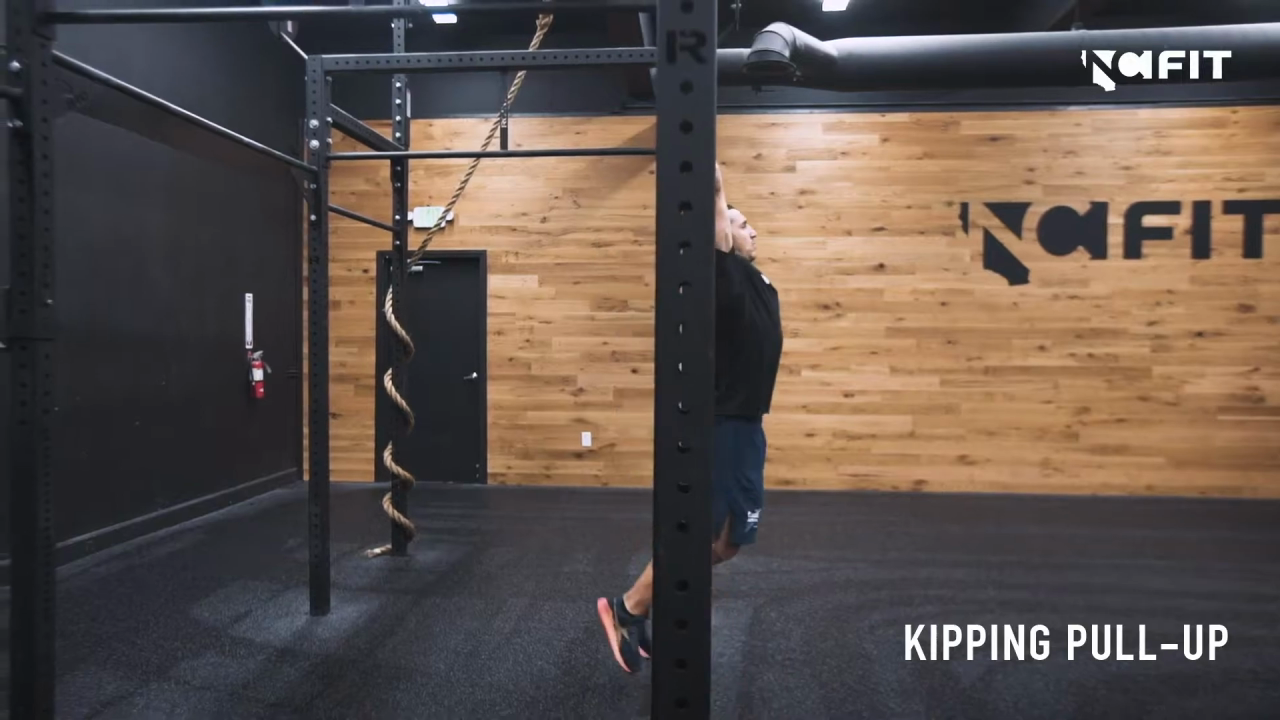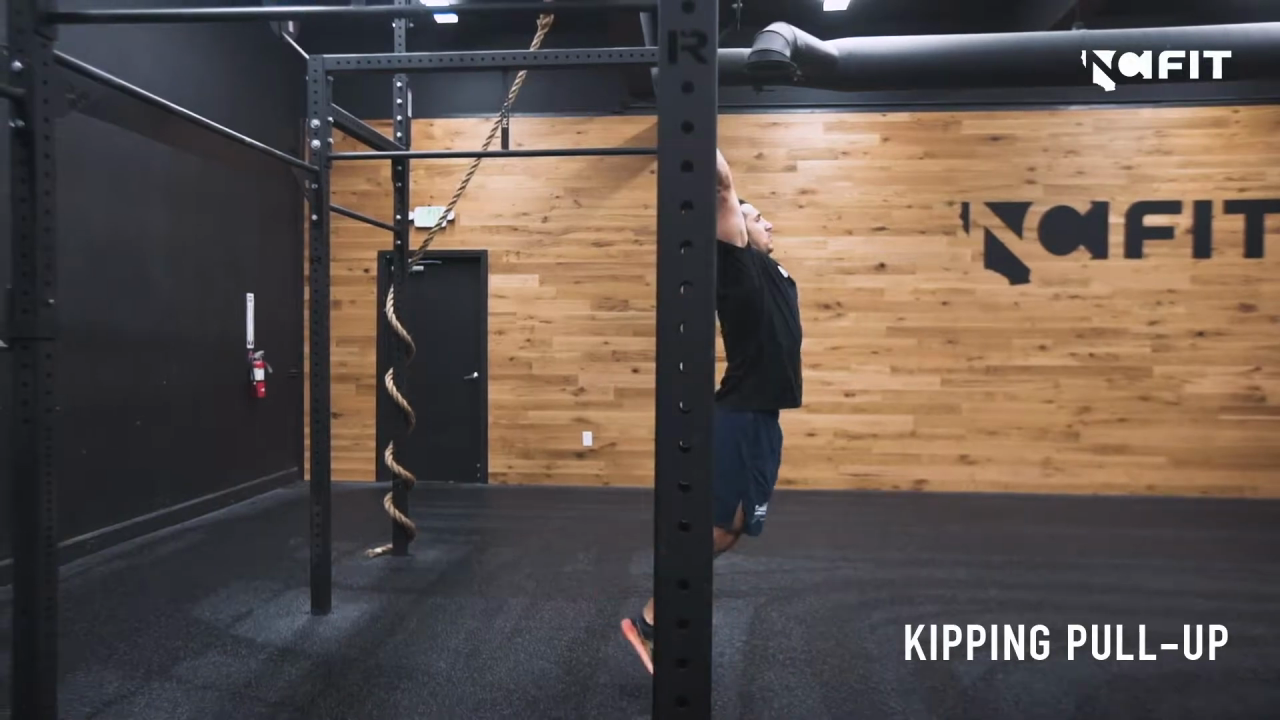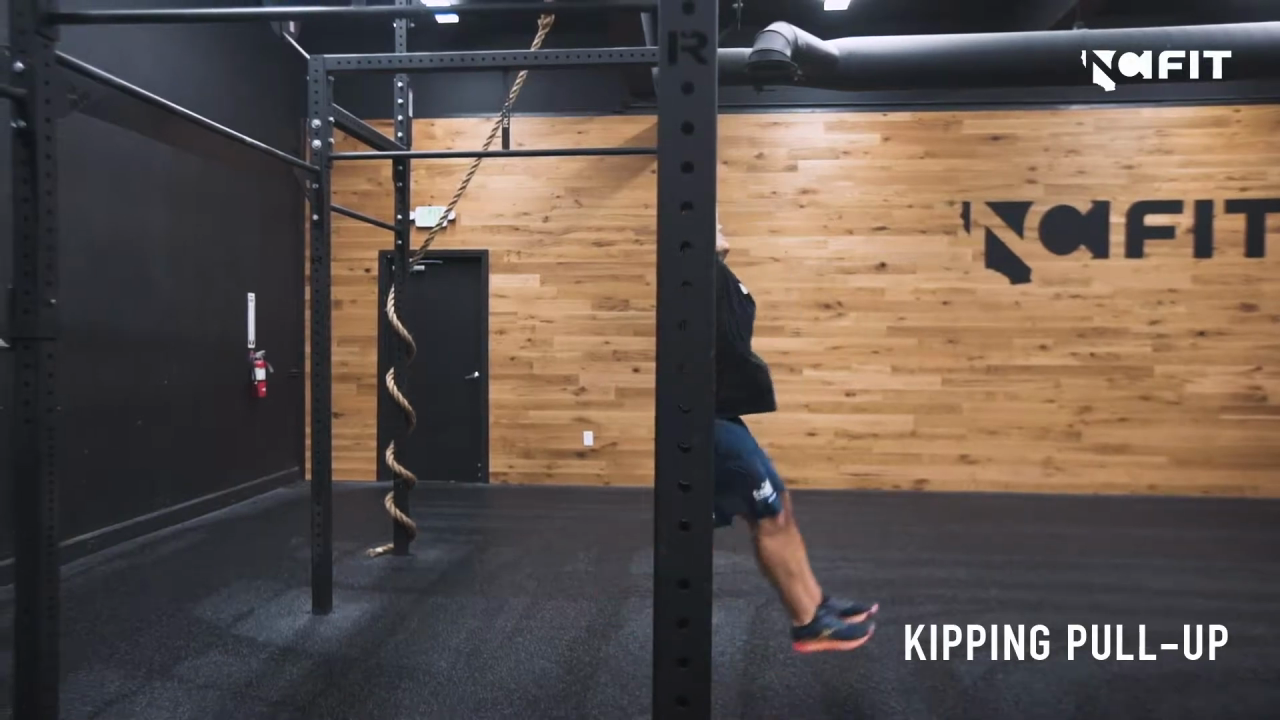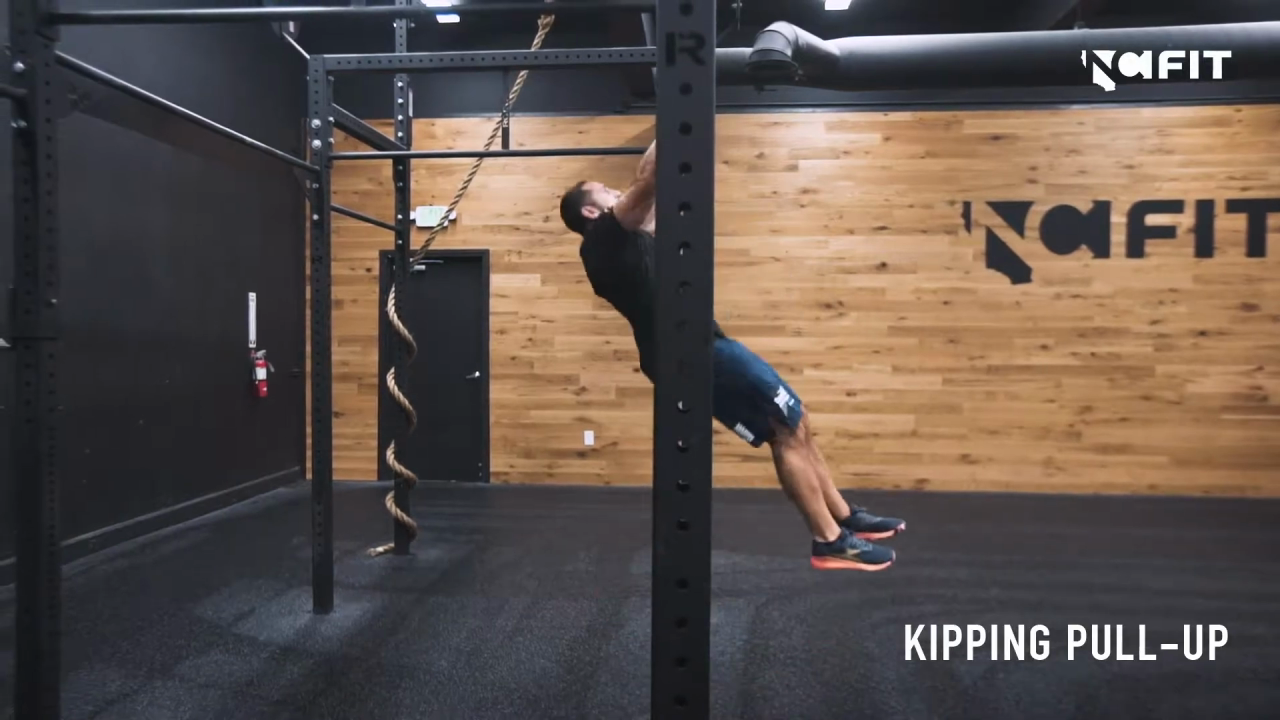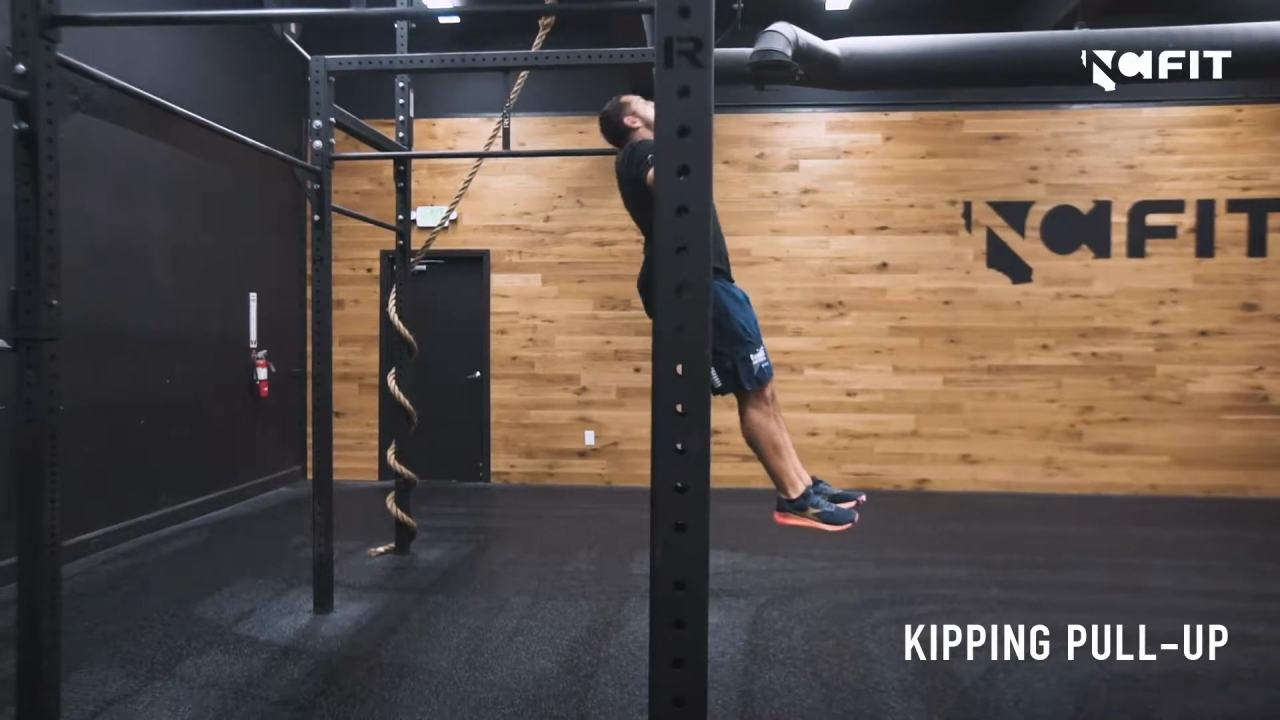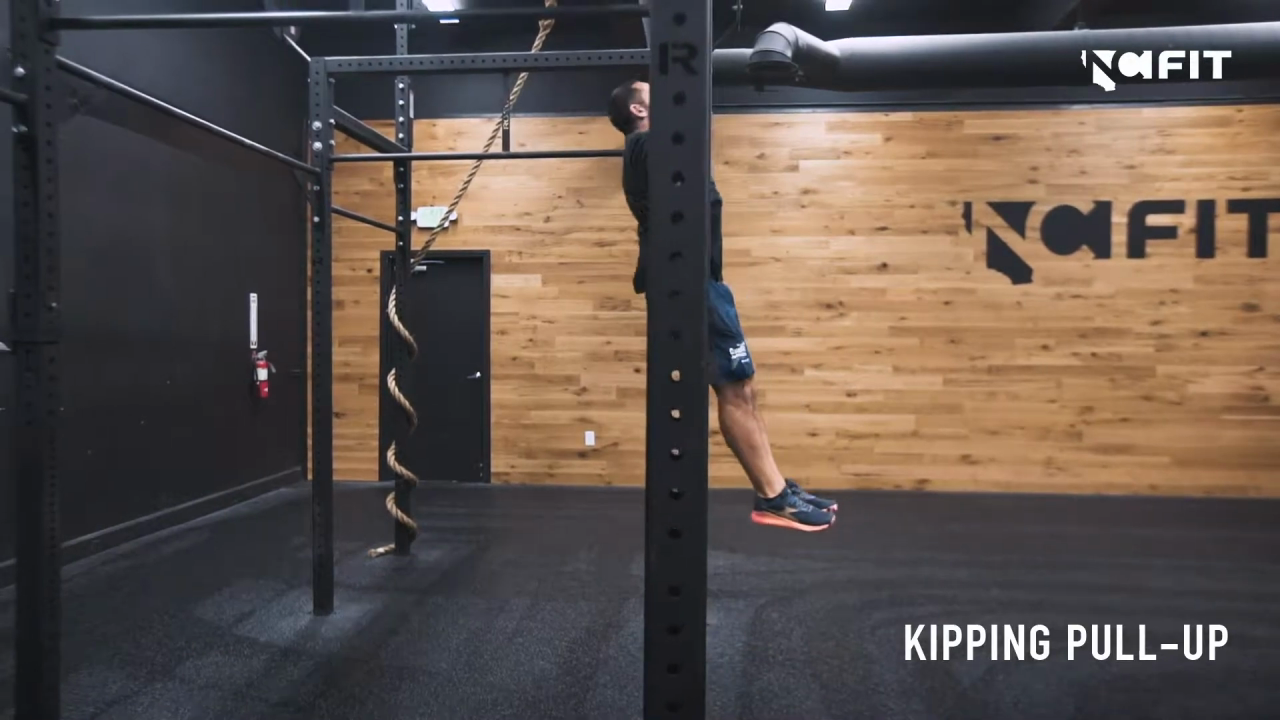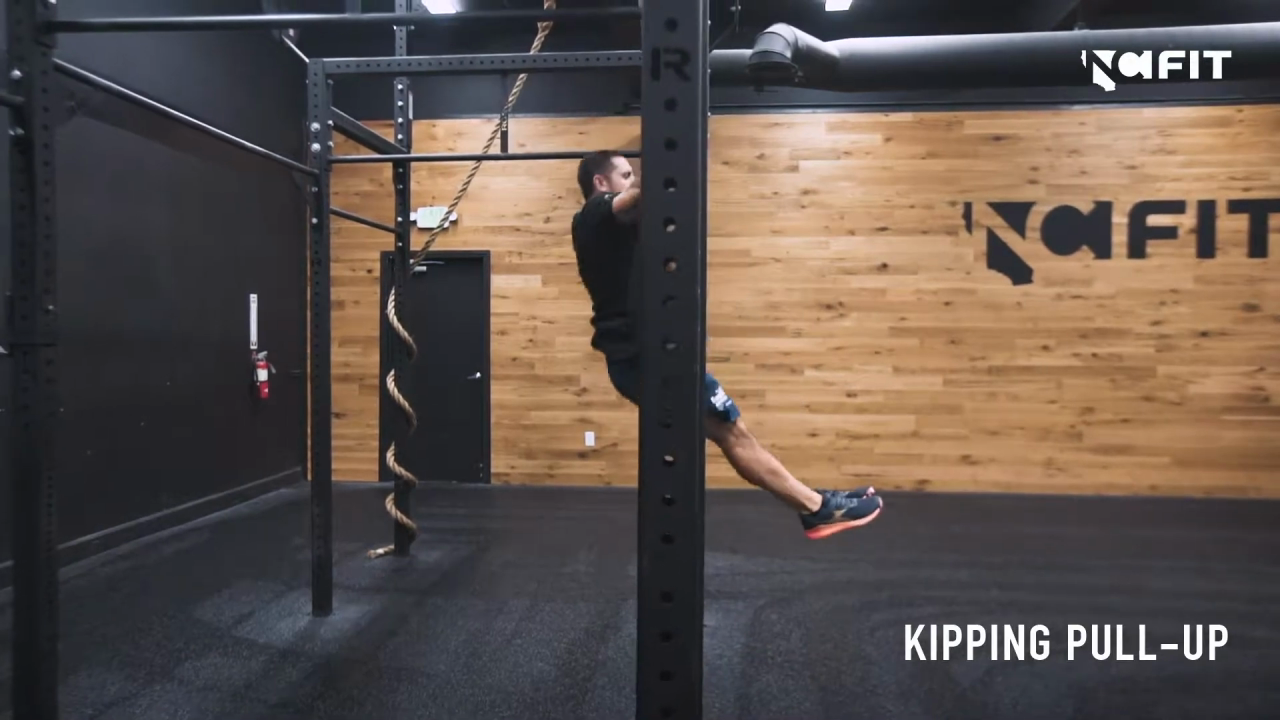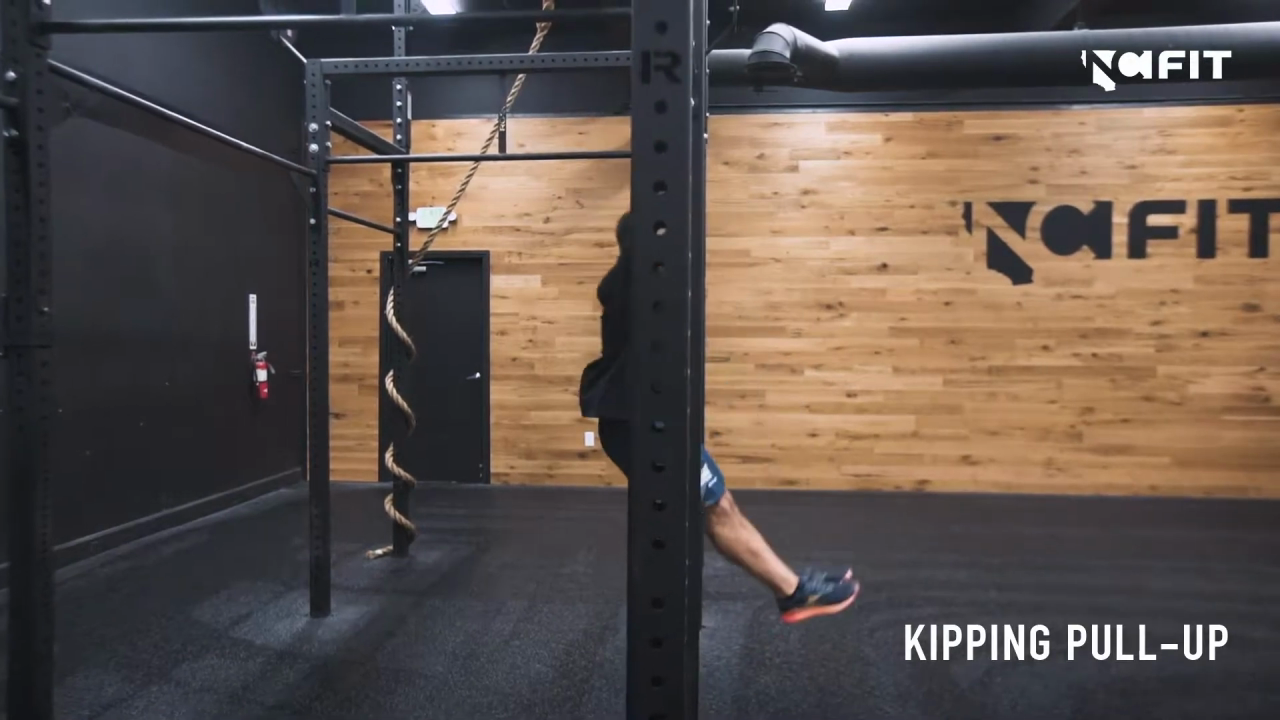
dt=0.2s
person 1, frame 1
left shoulder: (746, 277)
right shoulder: (725, 272)
left elbow: (713, 198)
right elbow: (711, 197)
left hip: (740, 421)
right hip: (726, 422)
left knee: (728, 538)
right knee: (714, 535)
left ankle: (635, 611)
right ankle: (625, 609)
person 1, frame 2
left shoulder: (766, 272)
right shoulder: (741, 266)
left elbow: (723, 190)
right elbow: (724, 190)
left hip: (759, 413)
right hip: (738, 416)
left knee: (733, 528)
right knee: (721, 527)
left ankle: (662, 616)
right ankle: (651, 622)
person 1, frame 3
left shoulder: (717, 282)
left hip: (715, 418)
right hip: (706, 422)
left knee: (777, 509)
right knee: (772, 514)
left ankle: (814, 603)
right ankle: (808, 623)
person 1, frame 4
left shoulder: (616, 239)
right shoulder: (606, 238)
right elbow: (641, 187)
left knee: (792, 426)
right knee: (792, 431)
left ankle: (844, 515)
right ankle: (831, 538)
person 1, frame 5
left shoulder: (646, 157)
right shoulder: (639, 153)
left hip: (704, 280)
left knee: (758, 390)
right knee: (757, 391)
left ankle: (806, 487)
right ankle: (795, 498)
person 1, frame 6
left shoulder: (651, 150)
right shoulder: (647, 146)
left knee: (737, 388)
right knee: (737, 388)
left ankle: (780, 490)
right ankle: (774, 496)
person 1, frame 7
left shoulder: (609, 228)
right shoulder: (597, 217)
right elbow: (645, 191)
left hip: (643, 353)
right hip: (643, 354)
left knee: (731, 430)
right knee: (732, 431)
right ankle: (819, 508)
person 1, frame 8
left shoulder: (627, 282)
right shoulder: (630, 275)
left hip: (633, 415)
right hip: (635, 420)
left knee: (718, 504)
right knee: (718, 508)
right ankle: (795, 591)
